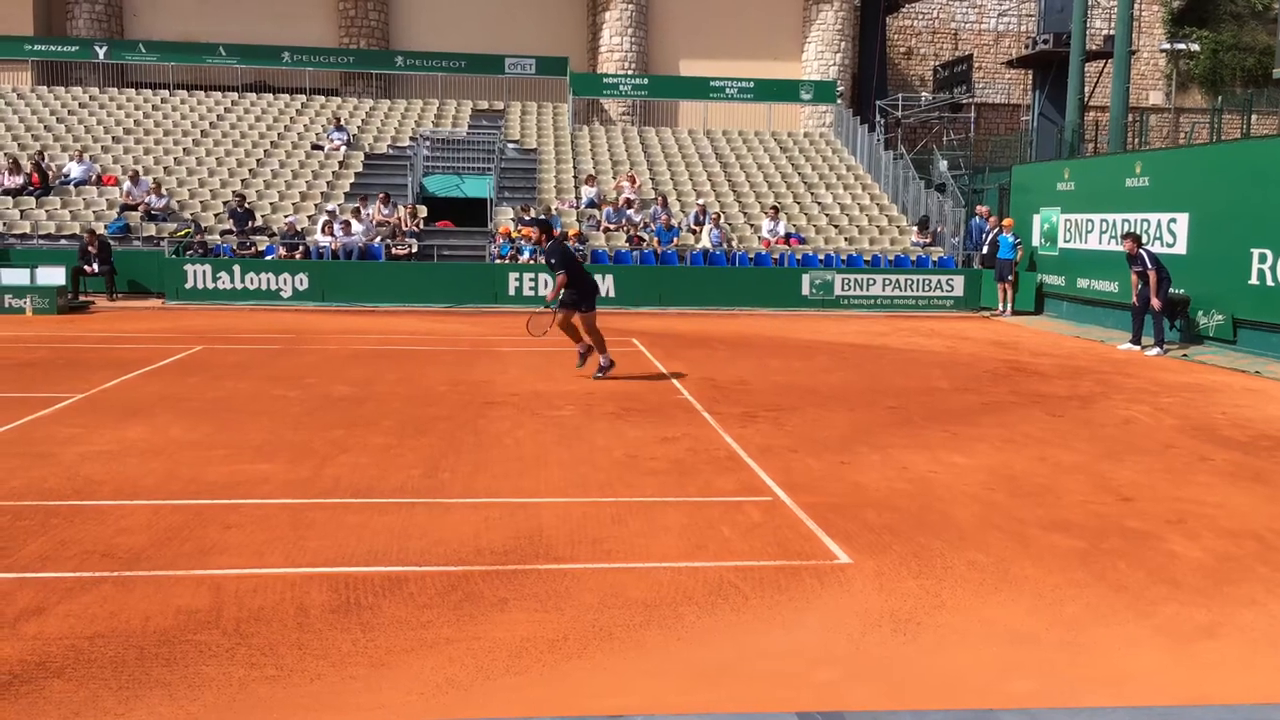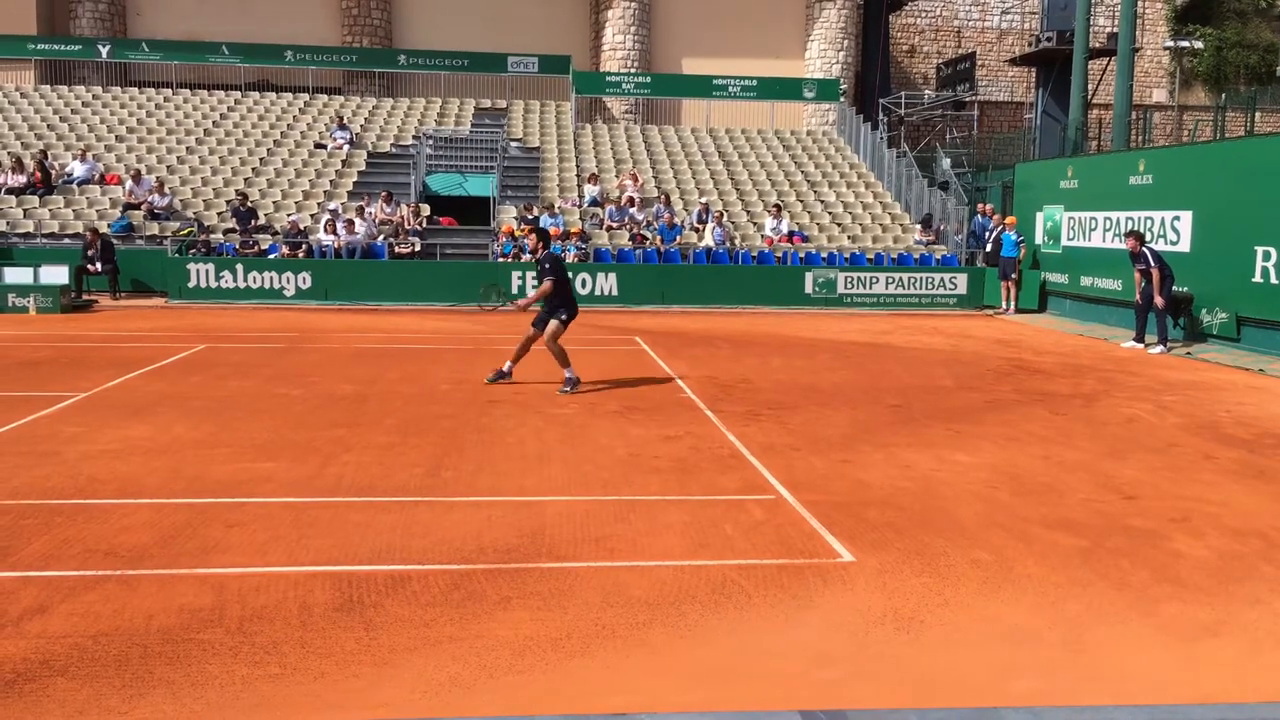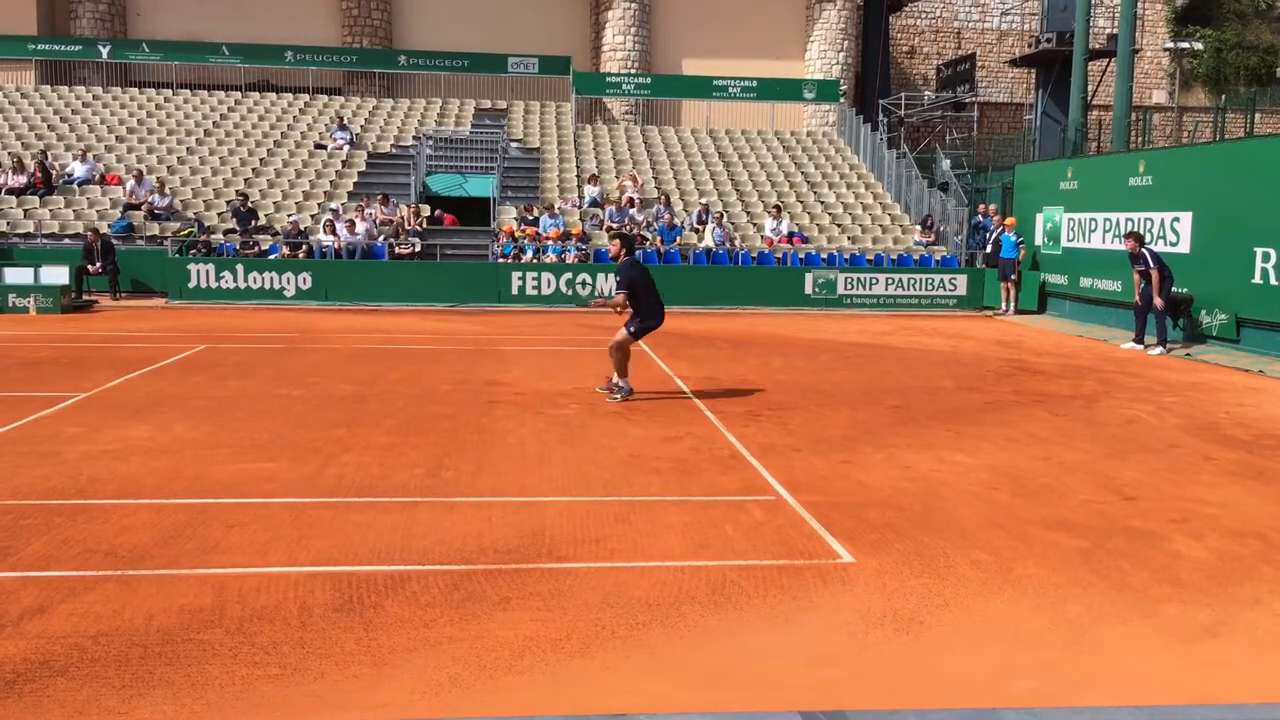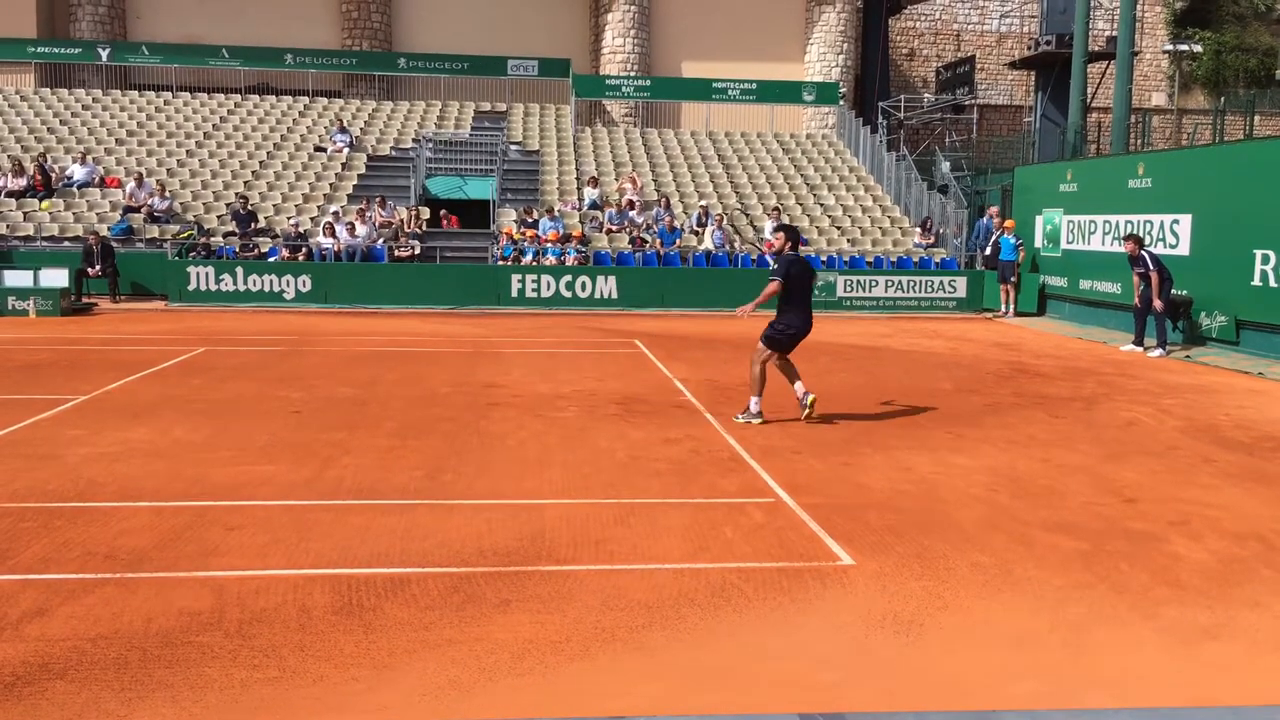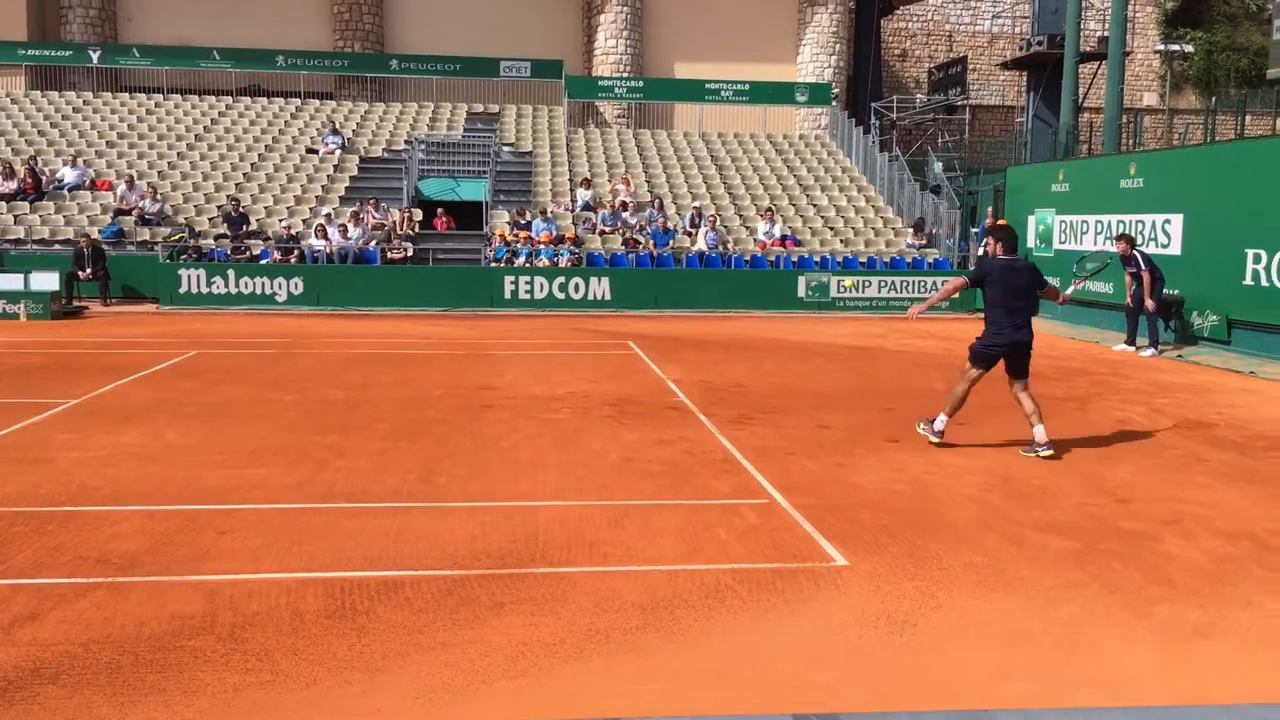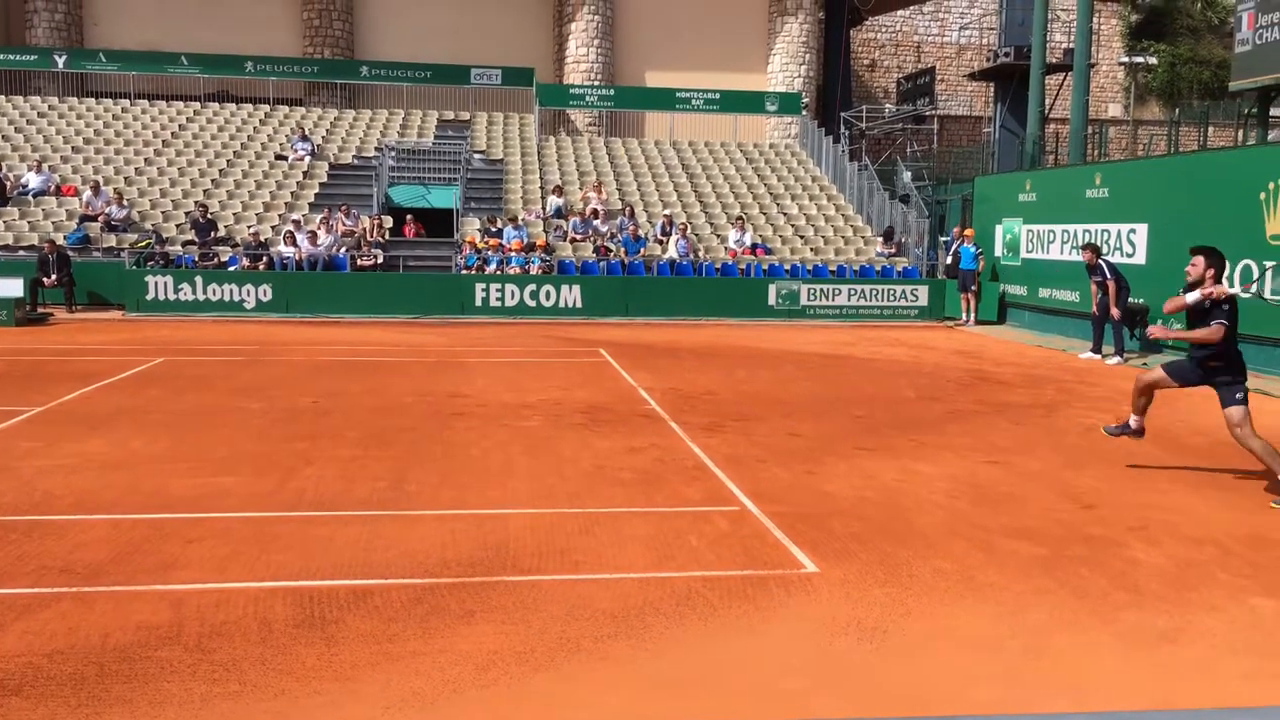
dt=0.5s
person 1, frame 1
left shoulder: (553, 252)
right shoulder: (555, 245)
left elbow: (562, 278)
left wrist: (553, 293)
left hip: (583, 289)
right hip: (573, 288)
left knee: (589, 329)
right knee: (561, 322)
left ankle: (606, 362)
right ankle: (584, 349)
person 1, frame 2
left shoulder: (549, 259)
right shoulder: (541, 261)
left elbow: (548, 287)
left wrist: (528, 301)
right wrist: (527, 300)
left hip: (564, 308)
right hip: (551, 308)
left knee: (549, 339)
right knee: (527, 339)
left ankle: (572, 377)
right ankle: (505, 371)
person 1, frame 3
left shoulder: (623, 268)
right shoulder: (632, 265)
left elbow: (620, 300)
left wrist: (606, 303)
right wrist: (623, 305)
left hip: (649, 316)
right hip: (645, 314)
left knee: (615, 345)
right knee: (620, 344)
left ankle: (624, 387)
right ankle: (617, 382)
person 1, frame 4
left shoulder: (783, 262)
right shoulder: (806, 264)
left elbow: (774, 287)
right elbow: (813, 278)
left wrist: (753, 304)
left hip: (786, 323)
right hip: (804, 323)
left knee: (758, 360)
right knee: (780, 358)
left ankle: (754, 410)
right ankle: (804, 395)
person 1, frame 5
left shoulder: (989, 267)
right shoulder: (1029, 269)
left elbow: (956, 284)
right elbow: (1050, 293)
left wrist: (925, 304)
right wrist: (1061, 297)
left hip: (995, 339)
right hip: (1022, 339)
left knee: (966, 382)
right knee: (1021, 391)
left ankle: (937, 427)
right ankle: (1041, 441)
person 1, frame 6
left shoulder: (1225, 301)
right shoulder: (1193, 294)
left elbow: (1214, 333)
right elbow: (1168, 308)
left wrist: (1169, 333)
right wrist: (1199, 293)
left hip: (1227, 372)
right hip: (1197, 365)
left knee: (1242, 432)
right knee: (1143, 382)
right ankle: (1134, 425)
